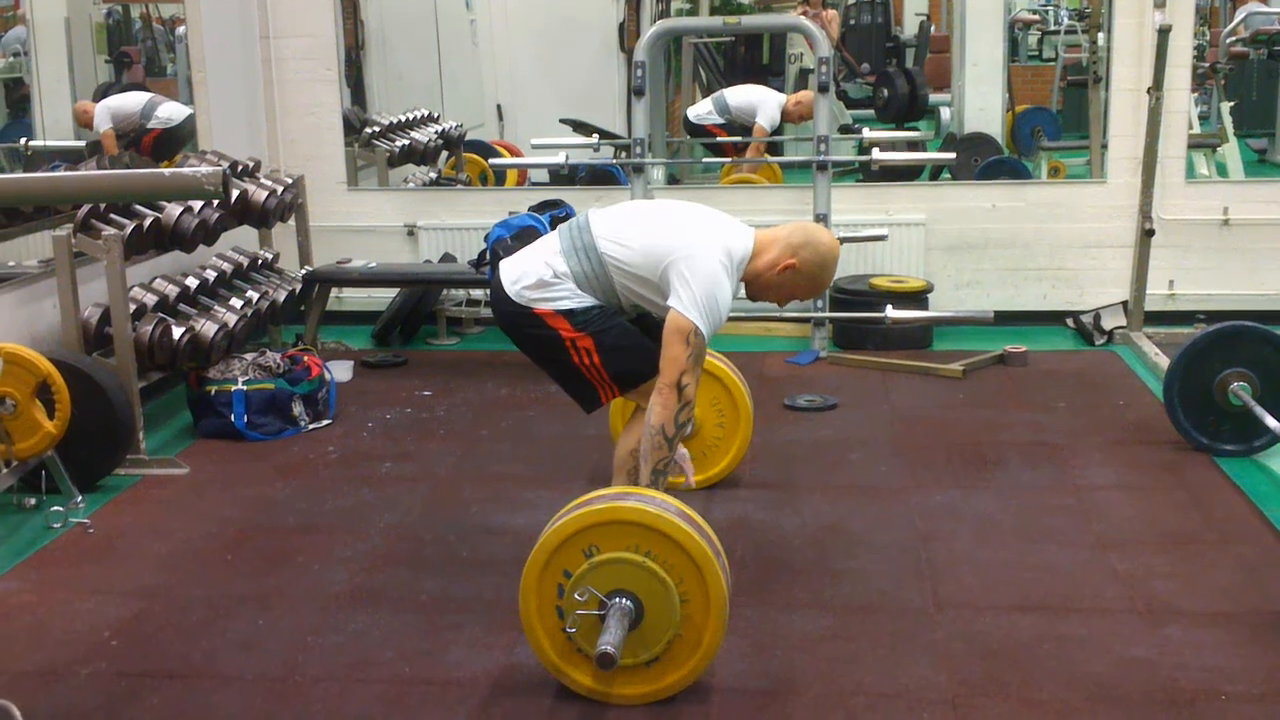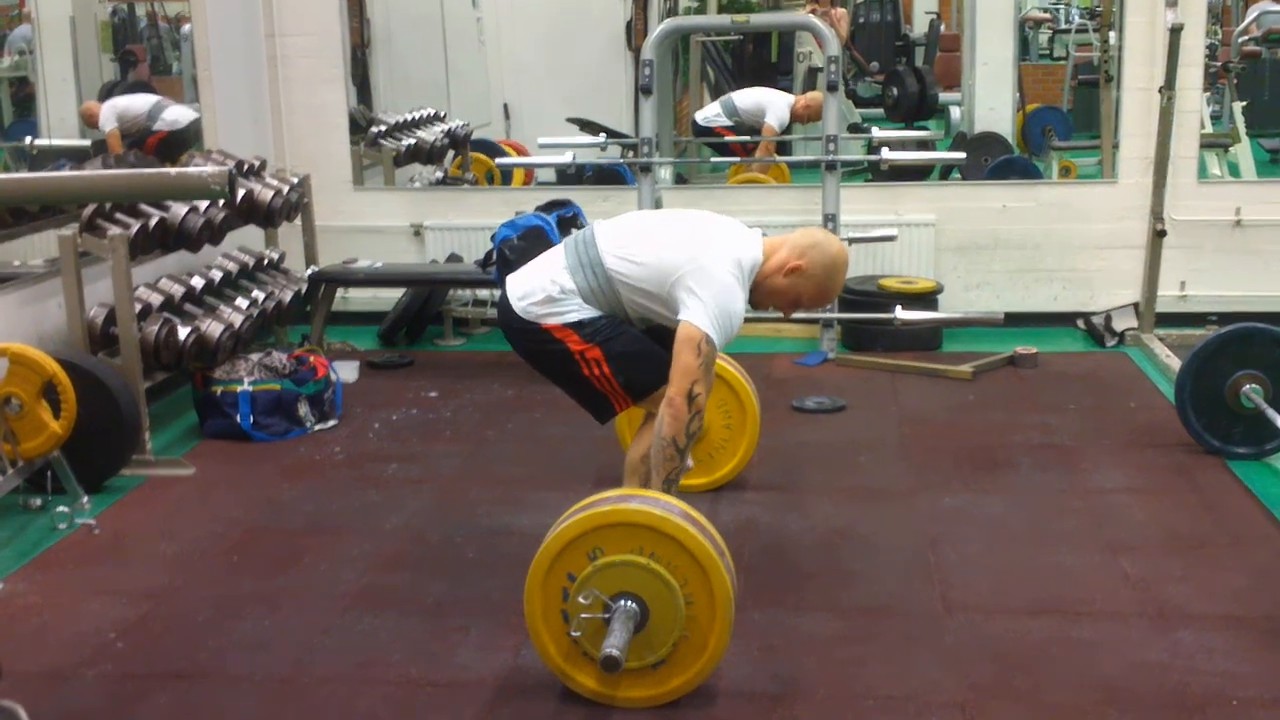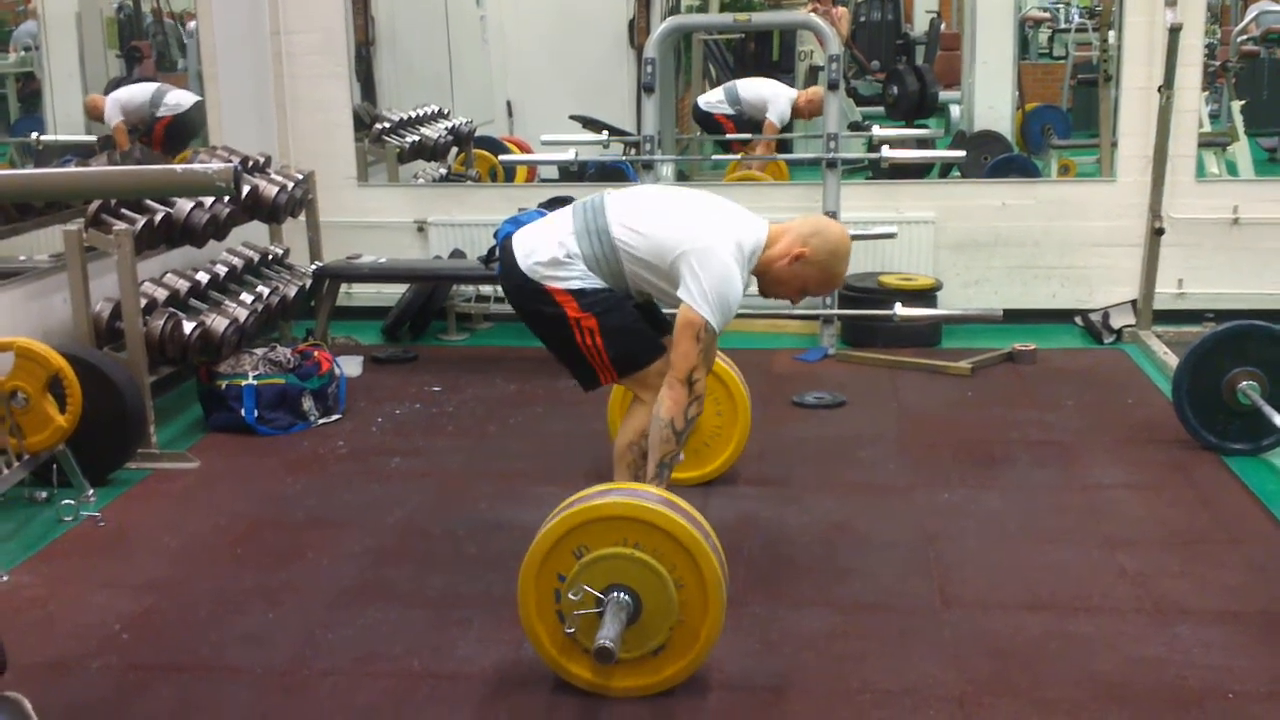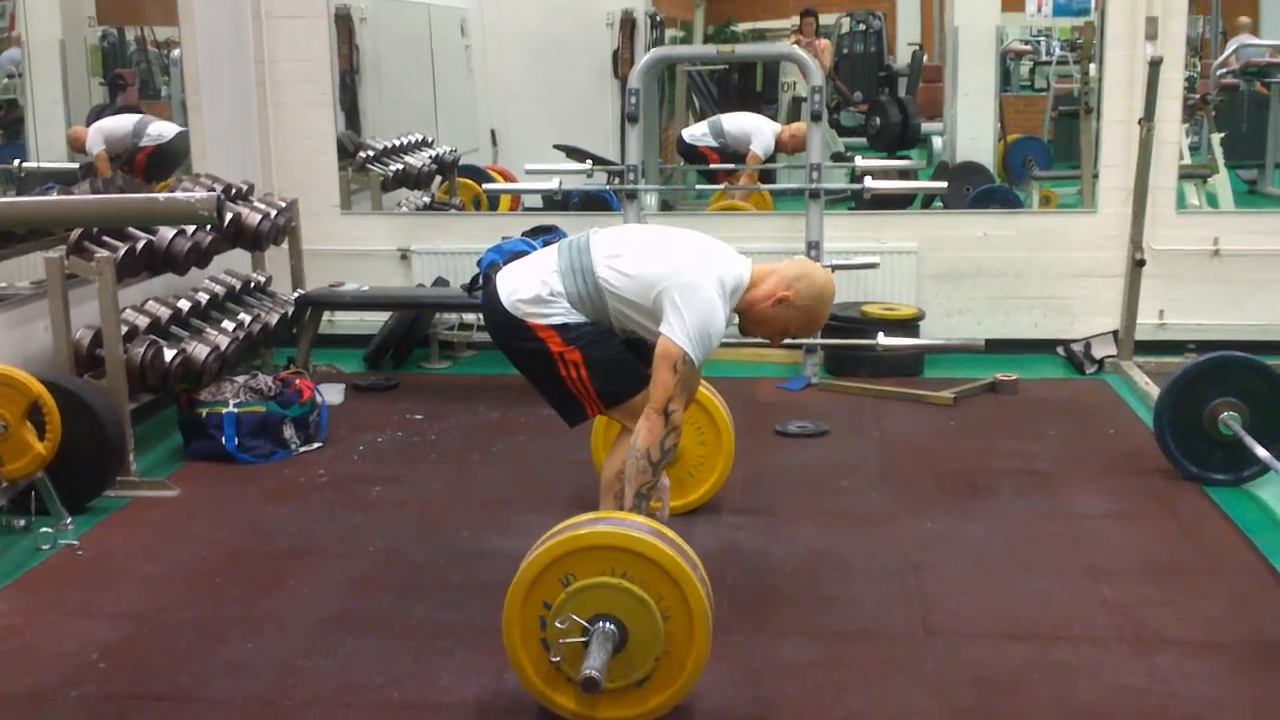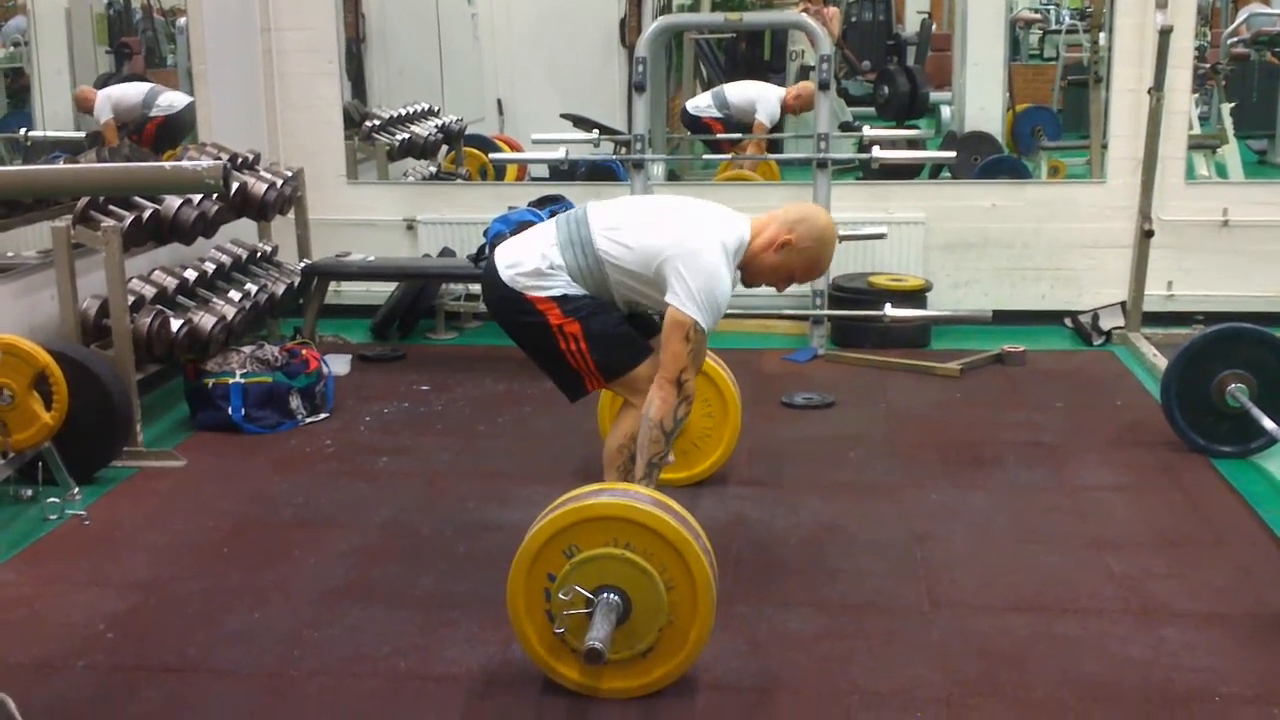
dt=1s
person 1, frame 1
left shoulder: (726, 241)
right shoulder: (712, 274)
right elbow: (673, 390)
left wrist: (668, 441)
left hip: (542, 277)
right hip: (536, 293)
left knee: (678, 369)
right knee: (657, 397)
person 1, frame 2
left shoulder: (735, 246)
right shoulder: (722, 286)
right elbow: (681, 402)
left hip: (554, 286)
right hip: (544, 308)
left knee: (692, 377)
right knee: (668, 401)
person 1, frame 3
left shoulder: (740, 232)
right shoulder: (722, 267)
right elbow: (682, 384)
right wrist: (653, 491)
left hip: (555, 249)
right hip: (546, 267)
left knee: (670, 361)
right knee: (655, 388)
person 1, frame 4
left shoulder: (724, 270)
right shoulder: (705, 302)
right elbow: (661, 416)
left hip: (535, 286)
right hip: (529, 306)
left knee: (659, 396)
right knee: (642, 416)
person 1, frame 5
left shoulder: (721, 231)
right shoulder: (709, 266)
right elbow: (672, 385)
right wrist: (643, 490)
left hip: (535, 262)
right hip: (528, 281)
left knee: (656, 365)
right knee: (645, 390)
